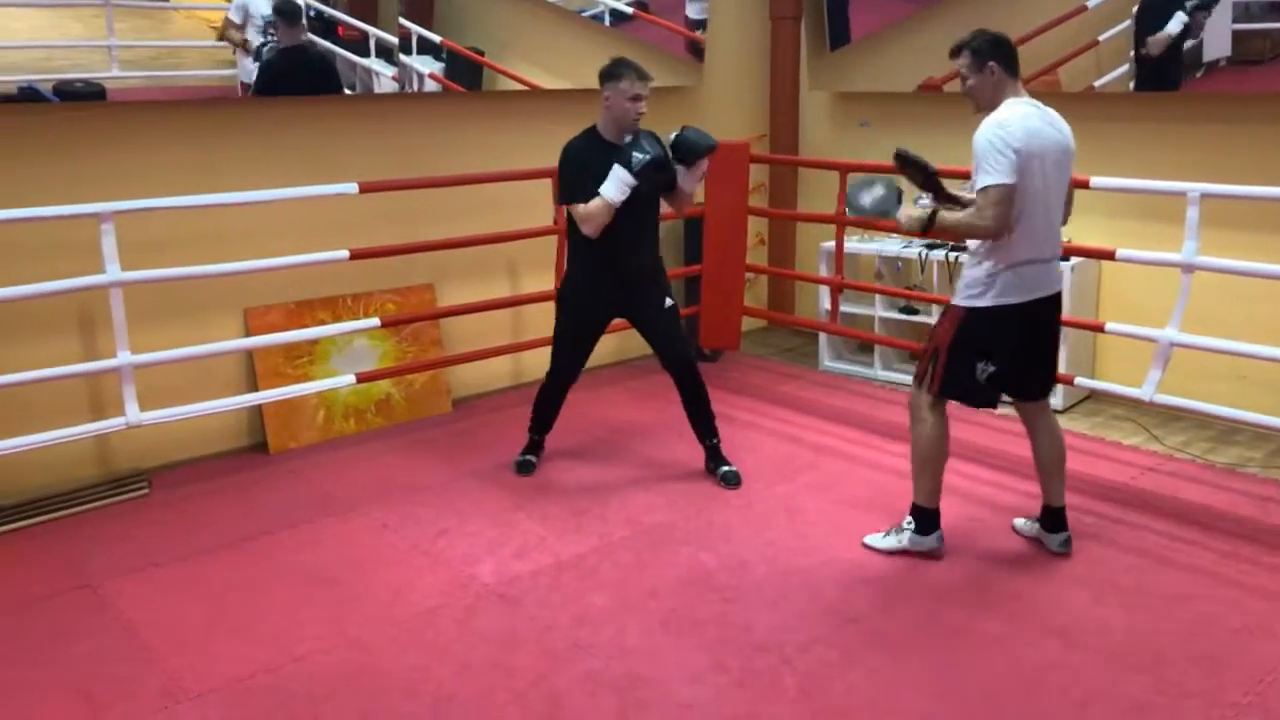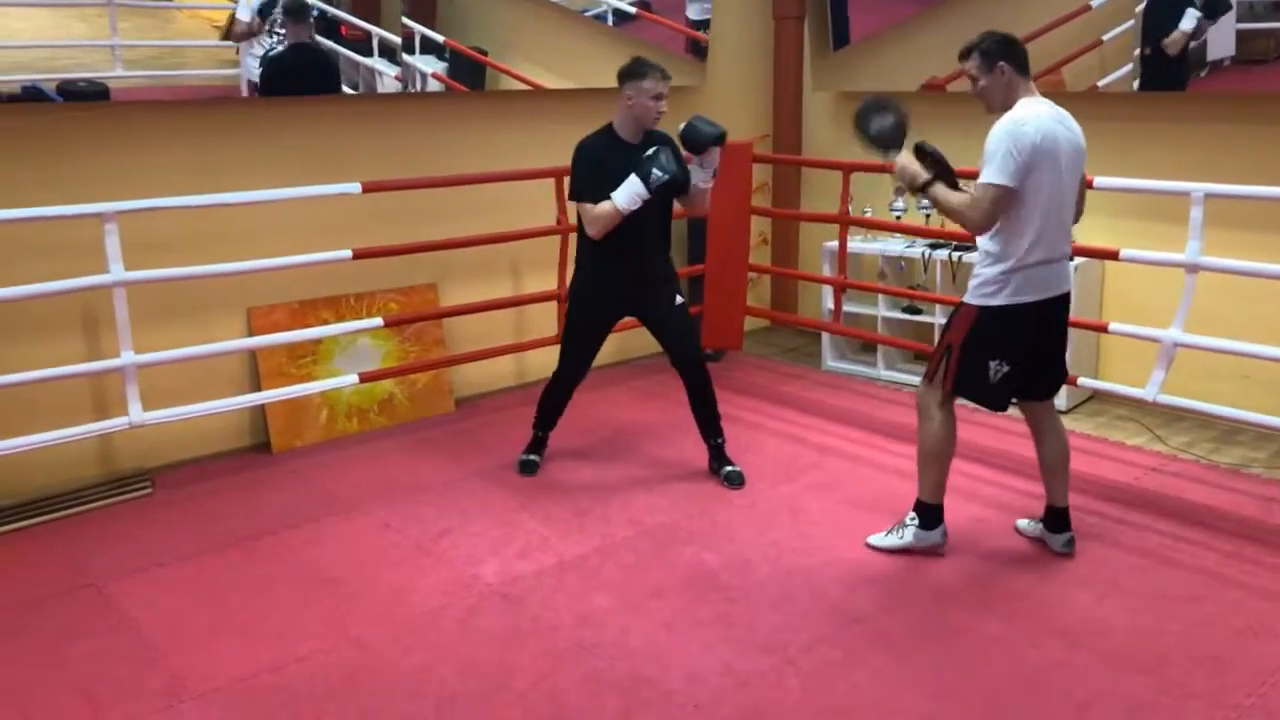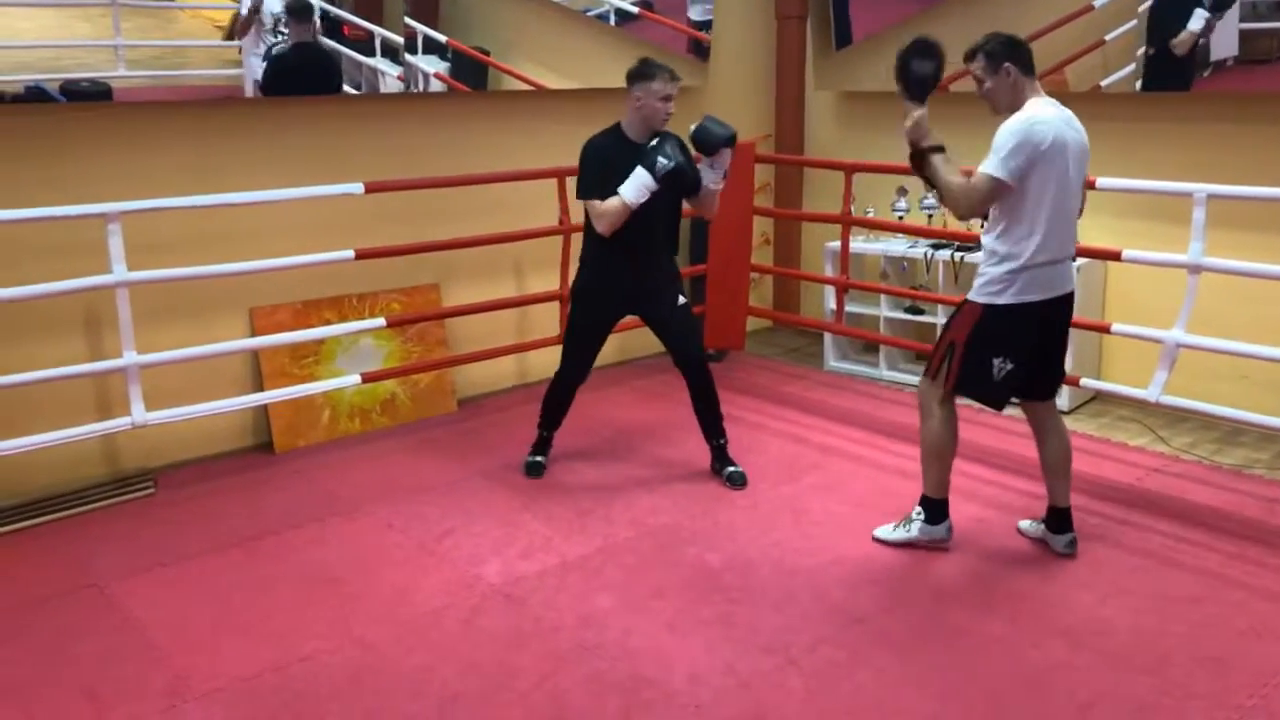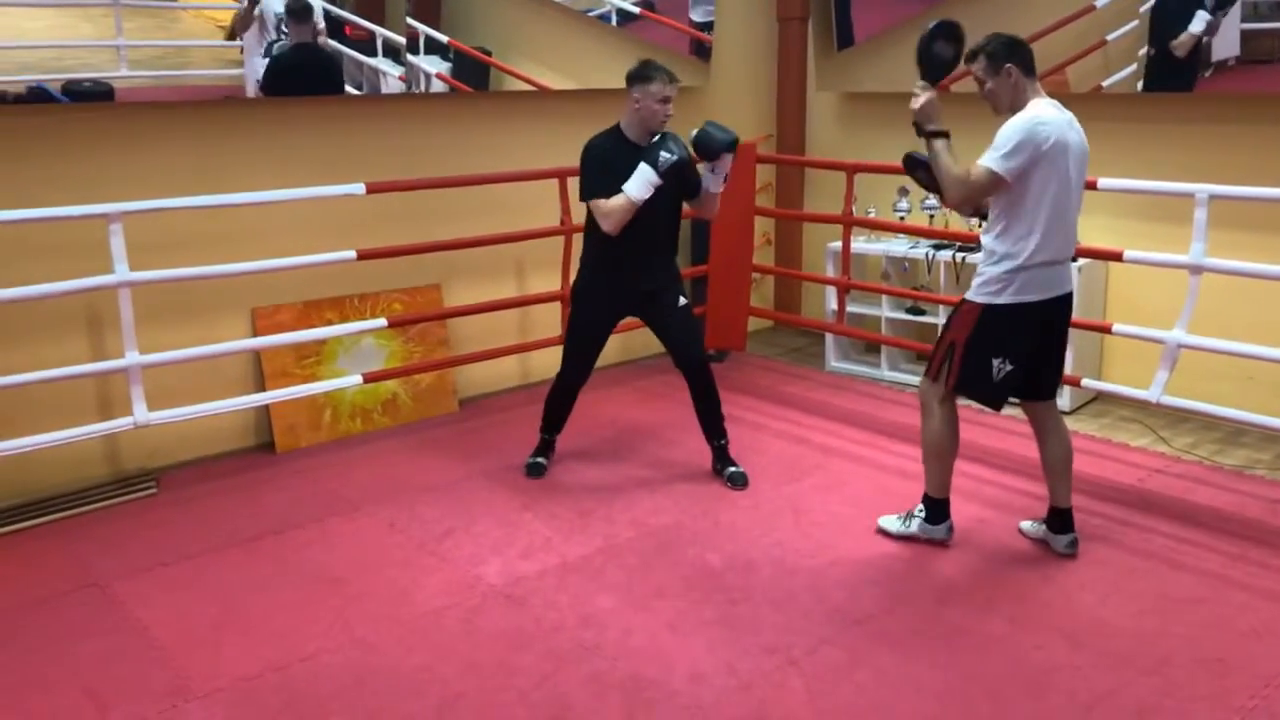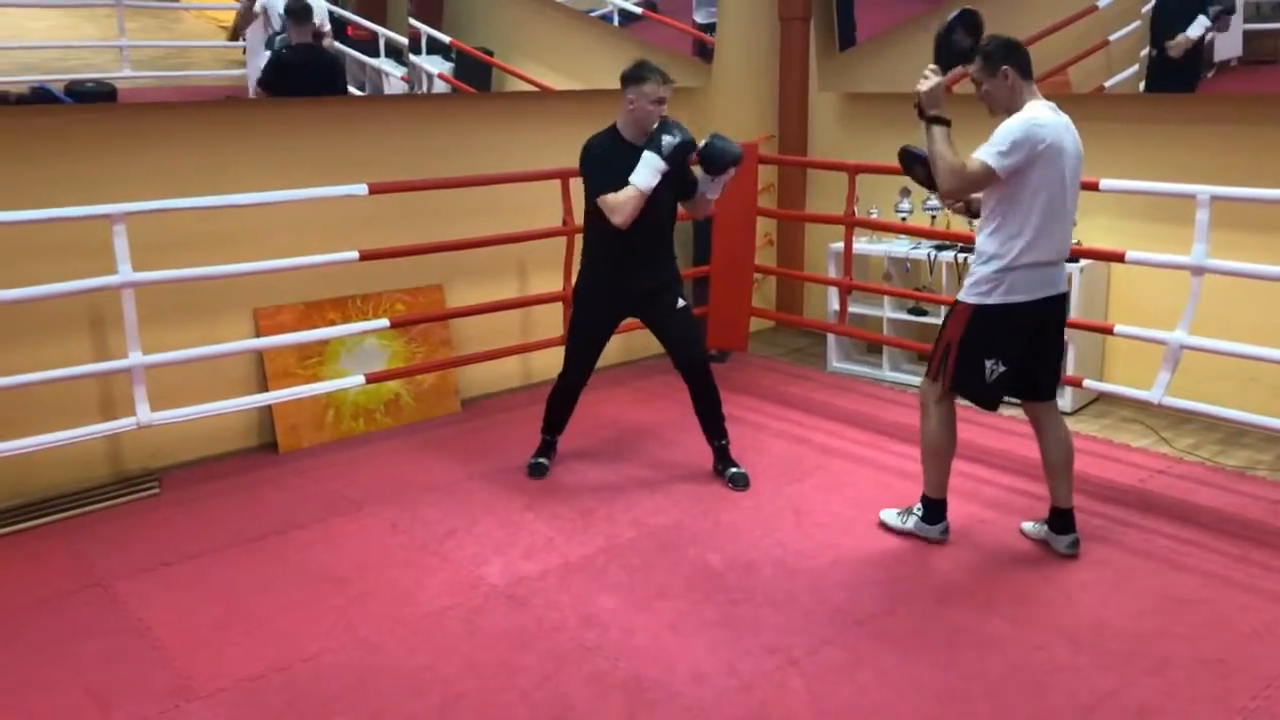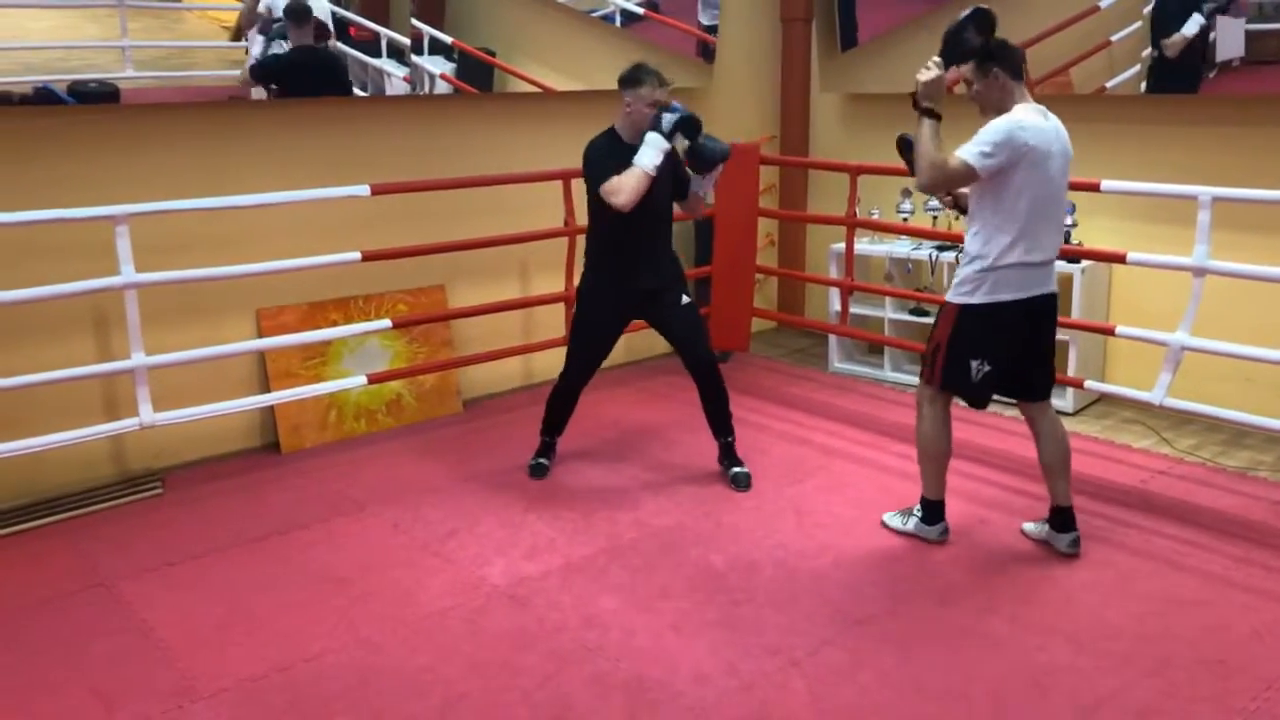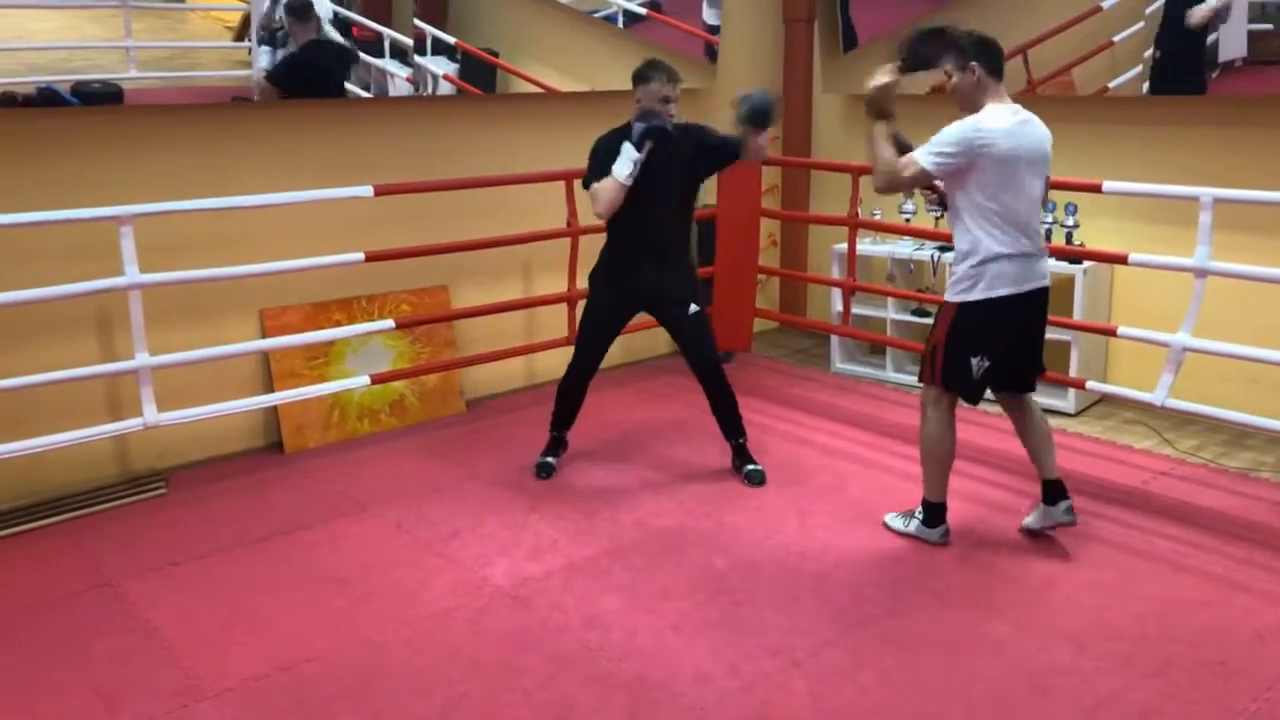
dt=0.1s
person 1, frame 1
left shoulder: (997, 129)
right shoulder: (1057, 126)
left elbow: (992, 223)
left wrist: (929, 219)
left hip: (990, 295)
right hip: (1042, 290)
left knee: (927, 398)
right knee: (1035, 405)
left ankle: (923, 525)
right ankle: (1054, 523)
person 1, frame 2
left shoulder: (1014, 127)
right shoulder: (1067, 125)
left elbow: (977, 217)
left wrist: (923, 182)
left hip: (1002, 294)
right hip: (1052, 290)
left knee: (934, 394)
right knee: (1039, 405)
left ankle: (927, 521)
right ankle: (1057, 523)
person 1, frame 3
left shoulder: (1024, 127)
right shoulder: (1071, 126)
left elbow: (968, 202)
left wrist: (927, 146)
right wrist: (1005, 204)
left hip: (1006, 293)
right hip: (1055, 290)
left knee: (935, 390)
right knee: (1041, 405)
left ankle: (932, 516)
right ankle: (1060, 523)
person 1, frame 4
left shoulder: (1028, 127)
right shoulder: (1068, 125)
left elbow: (960, 193)
left wrist: (932, 128)
right wrist: (986, 202)
left hip: (1005, 294)
right hip: (1053, 290)
left knee: (936, 391)
right knee: (1041, 404)
left ankle: (934, 514)
right ankle: (1060, 524)
person 1, frame 5
left shoulder: (1025, 128)
right shoulder: (1062, 127)
left elbow: (953, 184)
left wrist: (934, 115)
right wrist: (979, 201)
left hip: (999, 293)
right hip: (1048, 291)
left knee: (935, 392)
right knee: (1041, 404)
left ankle: (931, 513)
right ankle: (1062, 524)
person 1, frame 6
left shoulder: (1007, 131)
right shoulder: (1053, 130)
left elbow: (933, 178)
left wrist: (928, 109)
right wrist: (969, 197)
left hip: (986, 293)
right hip: (1038, 290)
left knee: (933, 394)
right knee: (1037, 403)
left ankle: (930, 515)
right ankle: (1060, 523)
person 1, frame 7
left shoulder: (973, 132)
right shoulder: (1036, 129)
left elbow: (889, 180)
left wrist: (879, 113)
left hip: (982, 291)
right hip: (1030, 285)
left knee: (937, 397)
right knee: (1016, 395)
left ankle: (932, 516)
right ankle: (1054, 499)
person 2, frame 1
left shoulder: (651, 144)
right shoulder: (578, 152)
left elbow: (678, 205)
right elbow: (589, 224)
left wrist: (691, 173)
right wrist: (624, 173)
left hip: (646, 280)
right hip: (590, 285)
left knee: (683, 363)
right knee: (563, 371)
left ankle: (714, 451)
right ankle: (534, 442)
person 2, frame 2
left shoulder: (664, 147)
right shoulder: (592, 150)
left elbow: (696, 207)
right elbow: (594, 226)
left wrist: (706, 166)
right wrist: (639, 185)
left hip: (656, 279)
right hip: (599, 283)
left knee: (692, 362)
right knee: (571, 369)
left ankle: (717, 451)
right ankle: (538, 439)
person 2, frame 3
left shoulder: (672, 146)
right shoulder: (600, 149)
left elbow: (706, 210)
right elbow: (602, 223)
left wrist: (716, 166)
right wrist: (646, 177)
left hip: (659, 279)
right hip: (602, 282)
left knee: (695, 362)
right knee: (573, 369)
left ankle: (720, 451)
right ankle: (543, 440)
person 2, frame 4
left shoulder: (669, 150)
right shoulder: (601, 150)
left elbow: (706, 210)
right elbow: (609, 221)
left wrist: (717, 168)
right wrist: (650, 171)
left hip: (660, 280)
right hip: (603, 283)
left knee: (696, 363)
right knee: (574, 371)
left ankle: (720, 452)
right ankle: (545, 442)
person 2, frame 5
left shoulder: (669, 148)
right shoulder: (598, 150)
left elbow: (698, 210)
right elbow: (619, 215)
left wrist: (716, 177)
right wrist: (653, 161)
left hip: (660, 281)
right hip: (604, 284)
left knee: (696, 364)
right knee: (575, 371)
left ankle: (722, 453)
right ankle: (547, 443)
person 2, frame 6
left shoulder: (663, 145)
right shoulder: (602, 149)
left elbow: (691, 205)
right elbow: (623, 198)
left wrist: (706, 174)
right wrist: (656, 141)
left hip: (663, 280)
right hip: (609, 283)
left knee: (704, 362)
right knee: (578, 371)
left ankle: (728, 450)
right ankle: (547, 444)
person 2, frame 7
left shoulder: (689, 139)
right shoulder: (610, 145)
left elbow: (751, 152)
right elbow: (602, 208)
left wrist: (755, 127)
right wrist: (633, 149)
left hip: (674, 278)
right hip: (618, 277)
left knee: (708, 366)
right knee: (582, 364)
left ankle: (740, 449)
right ankle: (556, 442)
